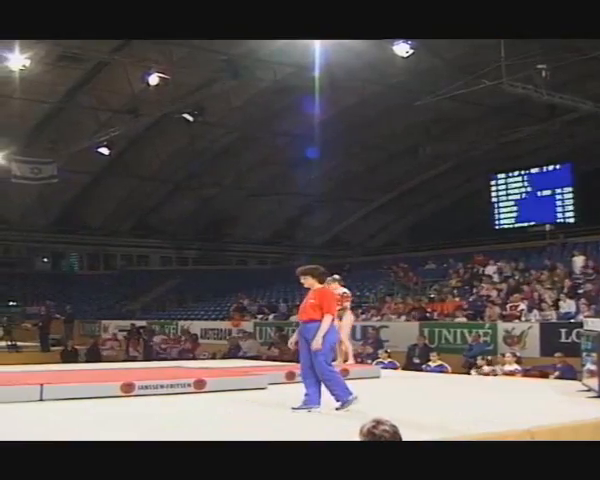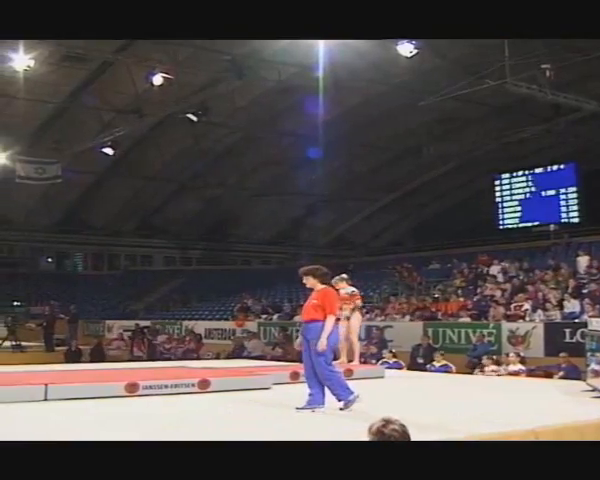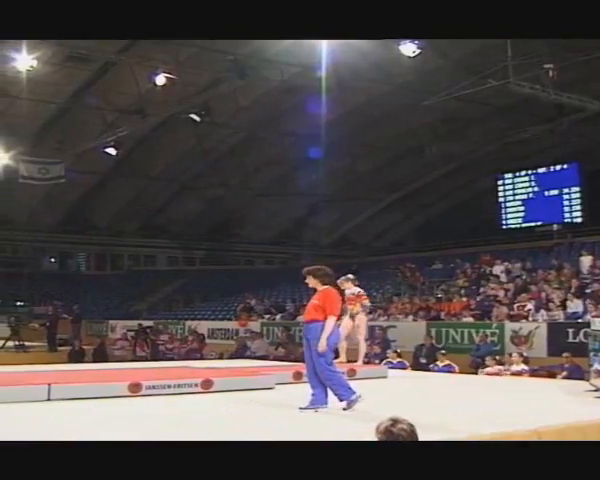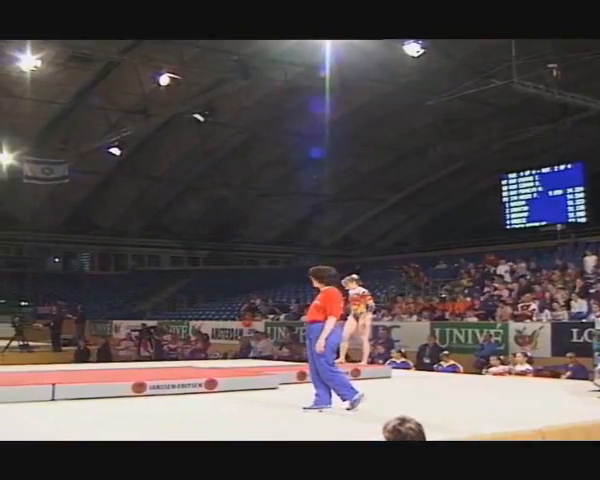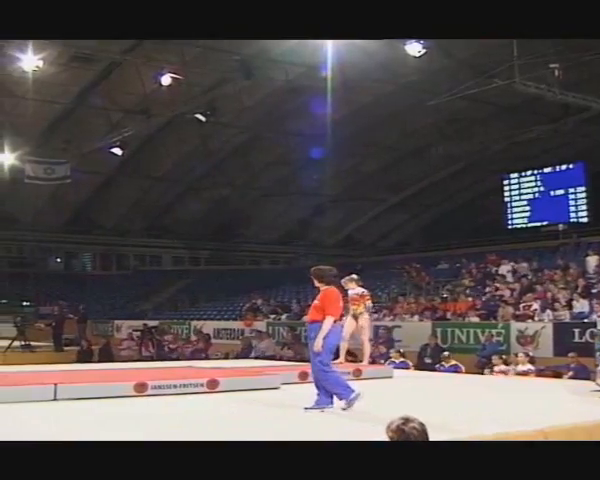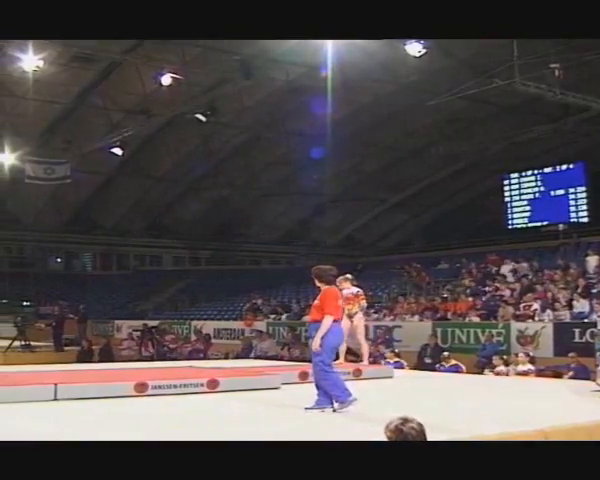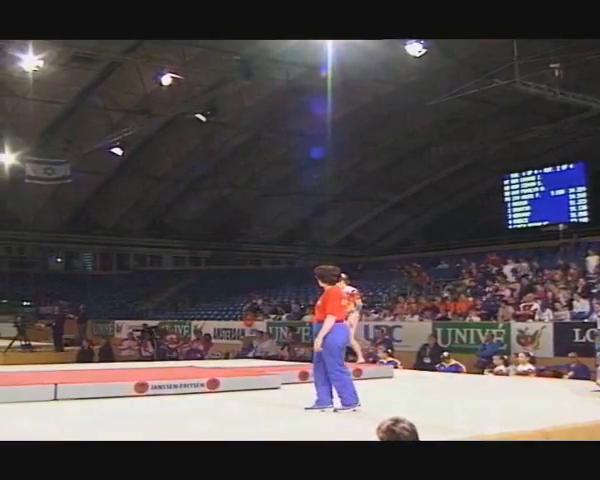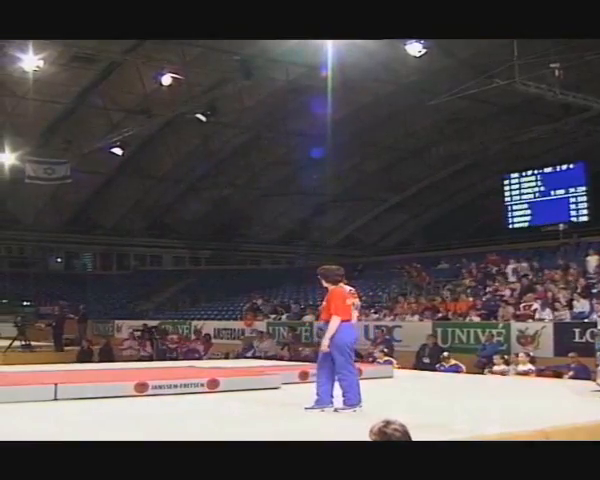
dt=0.2s
person 1, frame 1
left shoulder: (326, 292)
right shoulder: (310, 293)
left elbow: (328, 316)
left wrist: (319, 336)
right wrist: (296, 335)
left hip: (321, 332)
right hip: (306, 333)
left knee: (323, 368)
right knee: (307, 369)
left ankle: (346, 396)
right ankle: (311, 401)
person 1, frame 2
left shoulder: (328, 293)
right shoulder: (314, 294)
left elbow: (331, 317)
left wrist: (324, 337)
right wrist: (301, 337)
left hip: (322, 332)
right hip: (309, 332)
left knee: (323, 368)
right knee: (310, 369)
left ankle: (347, 395)
right ankle: (316, 401)
person 1, frame 3
left shoulder: (330, 293)
right shoulder: (318, 294)
left elbow: (331, 317)
left wrist: (324, 338)
left hip: (323, 333)
right hip: (311, 333)
left knee: (325, 368)
right knee: (313, 370)
left ankle: (349, 395)
right ankle: (319, 401)
person 1, frame 4
left shoulder: (332, 293)
right shoulder: (323, 293)
left elbow: (332, 318)
left wrist: (322, 338)
left hip: (325, 333)
right hip: (314, 333)
left knee: (327, 368)
right knee: (316, 369)
left ankle: (352, 395)
right ankle: (322, 401)
person 1, frame 5
left shoulder: (330, 293)
right shoulder: (325, 293)
left elbow: (330, 318)
left wrist: (320, 338)
left hip: (325, 333)
right hip: (317, 332)
left knee: (322, 368)
right knee: (318, 369)
left ankle: (348, 394)
right ankle: (324, 401)
person 1, frame 6
left shoulder: (330, 292)
right shoulder: (327, 292)
left elbow: (329, 317)
left wrist: (317, 337)
left hip: (327, 333)
right hip: (323, 333)
left knee: (324, 368)
right knee: (319, 369)
left ankle: (345, 398)
right ankle: (324, 401)
person 1, frame 7
left shoulder: (333, 293)
right shoulder: (332, 292)
left elbow: (331, 318)
left wrist: (319, 337)
left hip: (332, 333)
right hip: (329, 333)
left knee: (336, 369)
right knee: (320, 368)
left ankle: (350, 401)
right ankle: (324, 401)
person 1, frame 8
left shoulder: (336, 293)
right shoulder: (340, 291)
left elbow: (336, 318)
left wrist: (326, 338)
left hip: (340, 332)
right hip: (338, 332)
left knee: (344, 368)
right knee: (324, 367)
left ankle: (352, 402)
right ankle: (324, 401)
